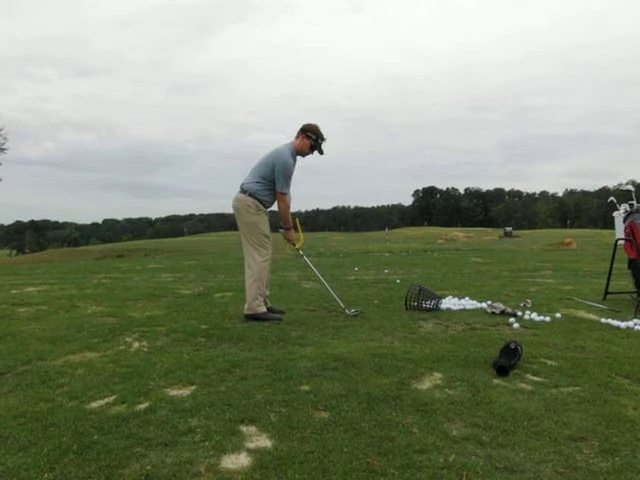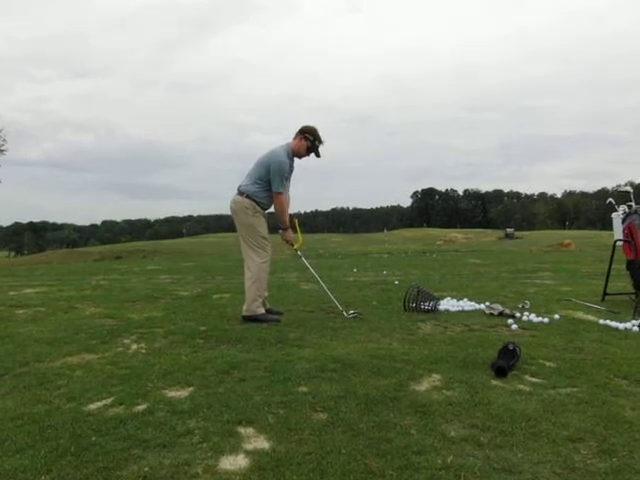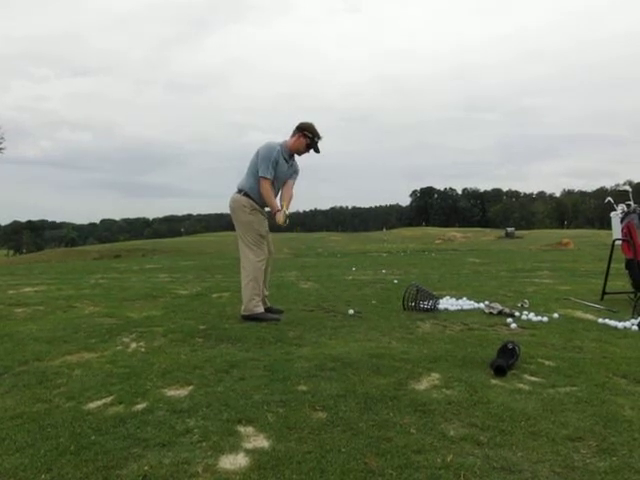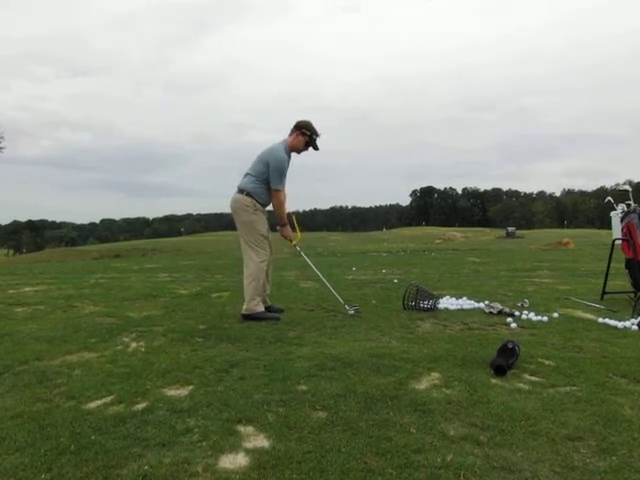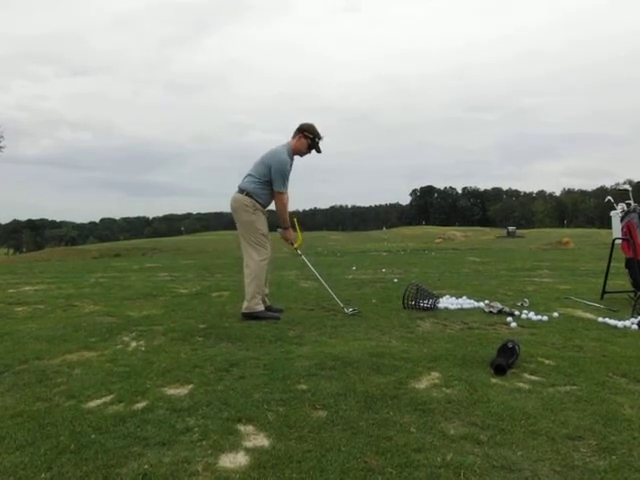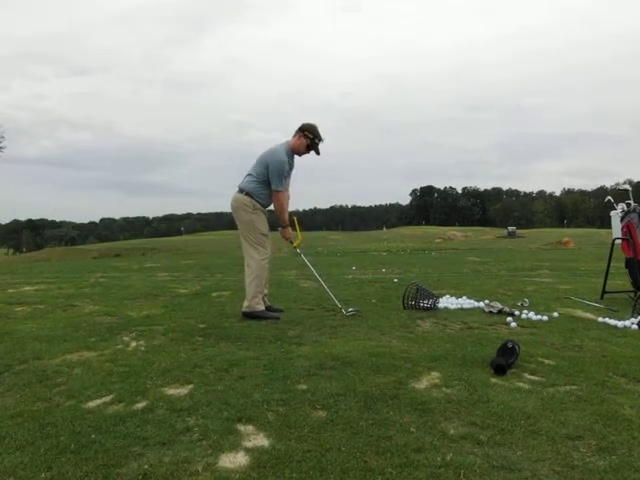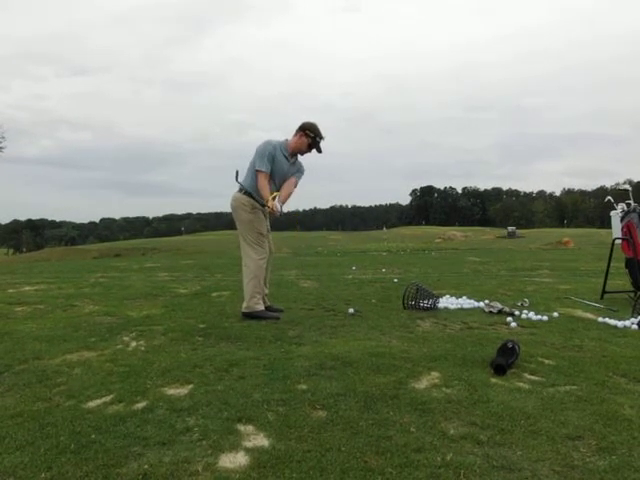
dt=0.5s
person 1, frame 1
left shoulder: (287, 155)
right shoulder: (285, 159)
left elbow: (284, 195)
right elbow: (282, 199)
left wrist: (287, 225)
right wrist: (289, 228)
left hip: (252, 204)
right hip: (250, 205)
left knee: (262, 254)
right knee: (259, 255)
left ankle: (261, 303)
right ankle: (254, 308)
person 1, frame 2
left shoulder: (287, 160)
right shoulder: (280, 159)
left elbow: (285, 195)
right elbow: (277, 198)
left wrist: (286, 224)
right wrist: (285, 228)
left hip: (251, 207)
right hip: (247, 206)
left knee: (261, 256)
right knee: (259, 257)
left ankle: (259, 304)
right ankle: (253, 309)
person 1, frame 3
left shoulder: (293, 165)
right shoulder: (271, 150)
left elbow: (287, 190)
right elbow: (265, 185)
left wrist: (283, 210)
right wrist: (277, 212)
left hip: (256, 207)
right hip: (245, 204)
left knee: (265, 254)
right knee: (254, 256)
left ankle: (260, 303)
right ankle: (251, 309)
person 1, frame 4
left shoulder: (284, 155)
right shoulder: (278, 156)
left elbow: (281, 192)
right elbow: (276, 195)
left wrist: (284, 221)
right wrist: (284, 225)
left hip: (252, 205)
right hip: (248, 204)
left knee: (265, 253)
right knee: (258, 256)
left ankle: (262, 302)
right ankle: (252, 308)
person 1, frame 5
left shoulder: (285, 156)
right shoulder: (281, 159)
left elbow: (283, 194)
right elbow: (279, 198)
left wrist: (285, 225)
right wrist: (286, 227)
left hip: (251, 204)
right hip: (247, 204)
left knee: (262, 253)
right knee: (257, 255)
left ankle: (260, 302)
right ankle: (252, 307)
person 1, frame 6
left shoulder: (288, 158)
right shoulder: (278, 157)
left elbow: (285, 193)
right elbow: (277, 197)
left wrist: (286, 222)
right wrist: (285, 226)
left hip: (253, 205)
right hip: (247, 204)
left knee: (263, 253)
right knee: (258, 254)
left ankle: (260, 301)
right ankle: (253, 306)
person 1, frame 7
left shoulder: (298, 167)
right shoulder: (269, 147)
left elbow: (288, 187)
right elbow: (262, 179)
left wrist: (278, 204)
right wrist: (269, 201)
left hip: (259, 206)
right hip: (246, 202)
left knee: (266, 253)
right knee: (256, 254)
left ankle: (261, 301)
right ankle: (252, 306)
